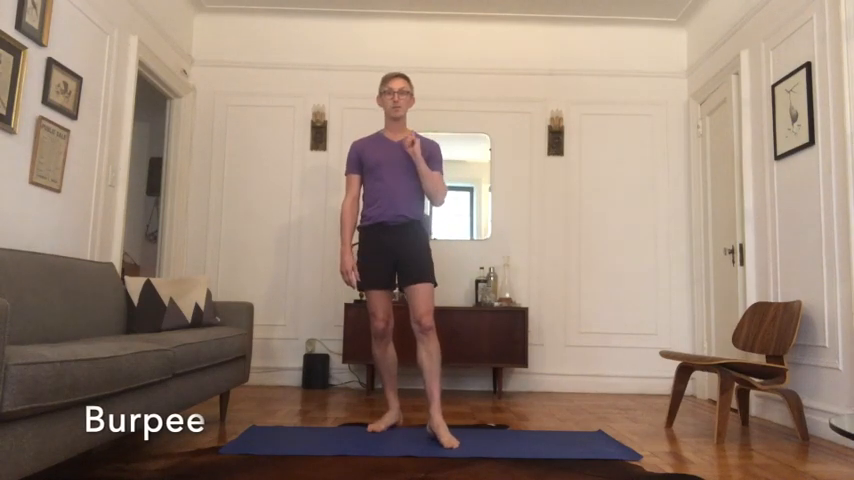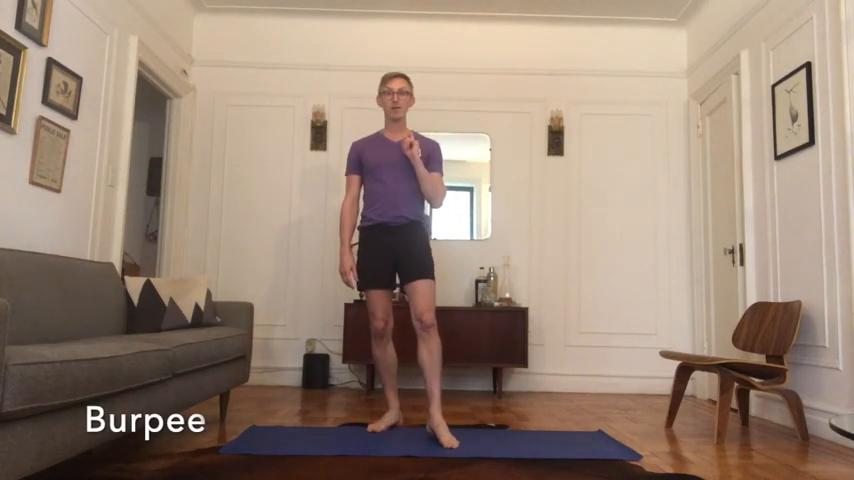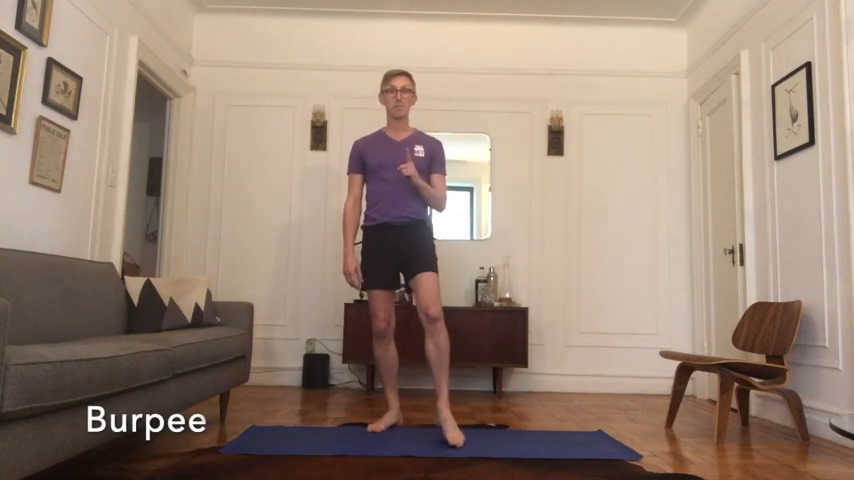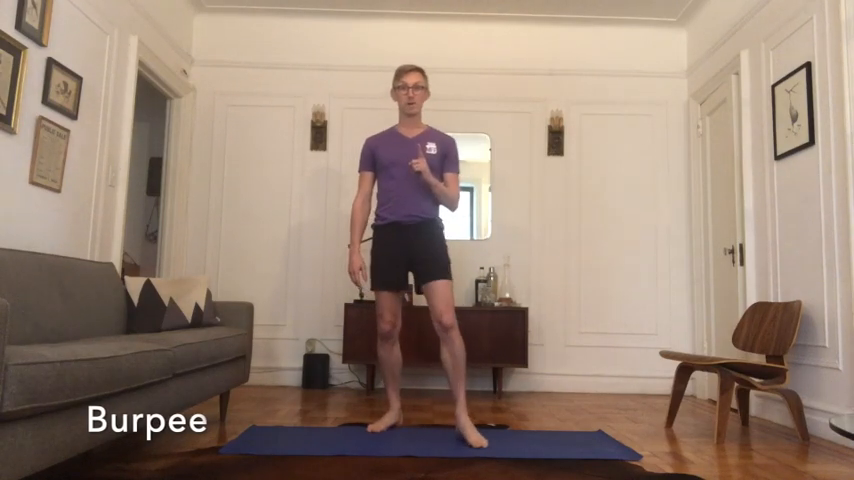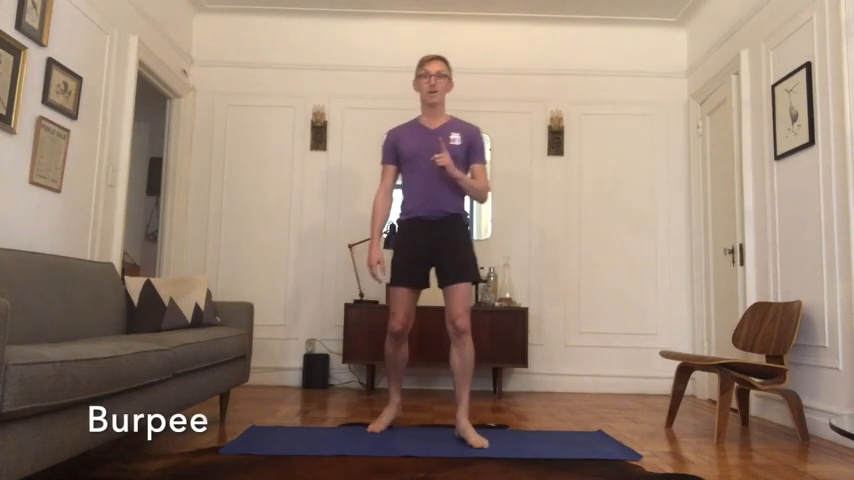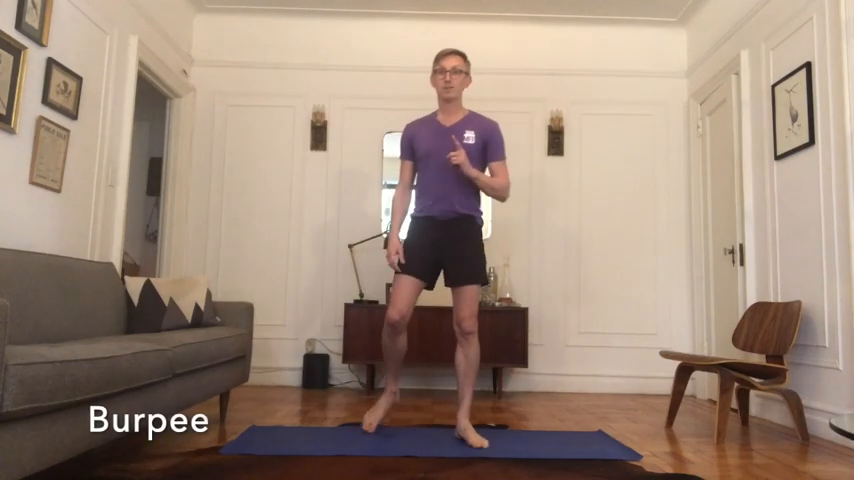
dt=0.3s
person 1, frame 1
left shoulder: (428, 147)
right shoulder: (361, 147)
left elbow: (438, 198)
right elbow: (350, 201)
left wrist: (416, 157)
right wrist: (345, 249)
left hip: (412, 235)
right hip: (373, 238)
left knee: (425, 324)
right knee: (380, 328)
left ankle: (436, 415)
right ankle: (393, 407)
person 1, frame 2
left shoulder: (428, 147)
right shoulder: (361, 148)
left elbow: (436, 199)
right elbow: (350, 202)
left wrist: (414, 159)
right wrist: (344, 251)
left hip: (412, 235)
right hip: (374, 238)
left knee: (426, 322)
right knee: (380, 327)
left ankle: (435, 415)
right ankle: (393, 408)
person 1, frame 3
left shoulder: (431, 145)
right shoulder: (363, 146)
left elbow: (439, 201)
right elbow: (353, 201)
left wrist: (416, 179)
right wrist: (348, 251)
left hip: (416, 235)
right hip: (377, 238)
left knee: (432, 315)
right knee: (382, 327)
left ankle: (443, 408)
right ankle: (393, 408)
person 1, frame 4
left shoulder: (443, 142)
right shoulder: (375, 144)
left elbow: (453, 200)
right elbow: (362, 199)
left wrist: (428, 177)
right wrist: (354, 249)
left hip: (428, 235)
right hip: (388, 237)
left knee: (446, 323)
right knee: (387, 329)
left ankle: (462, 415)
right ankle: (394, 408)
person 1, frame 5
left shoulder: (468, 133)
right shoulder: (397, 136)
left elbow: (482, 192)
right elbow: (384, 192)
left wrist: (453, 170)
right wrist: (374, 242)
left hip: (453, 231)
right hip: (411, 232)
left knee: (460, 326)
right knee: (398, 326)
left ankle: (463, 418)
right ankle: (394, 403)
person 1, frame 6
left shoulder: (486, 129)
right shoulder: (414, 130)
left elbow: (503, 190)
right elbow: (403, 188)
left wrist: (470, 169)
right wrist: (394, 235)
left hip: (465, 231)
right hip: (423, 229)
left knee: (466, 328)
right knee: (395, 317)
left ankle: (463, 419)
right ankle: (390, 391)
